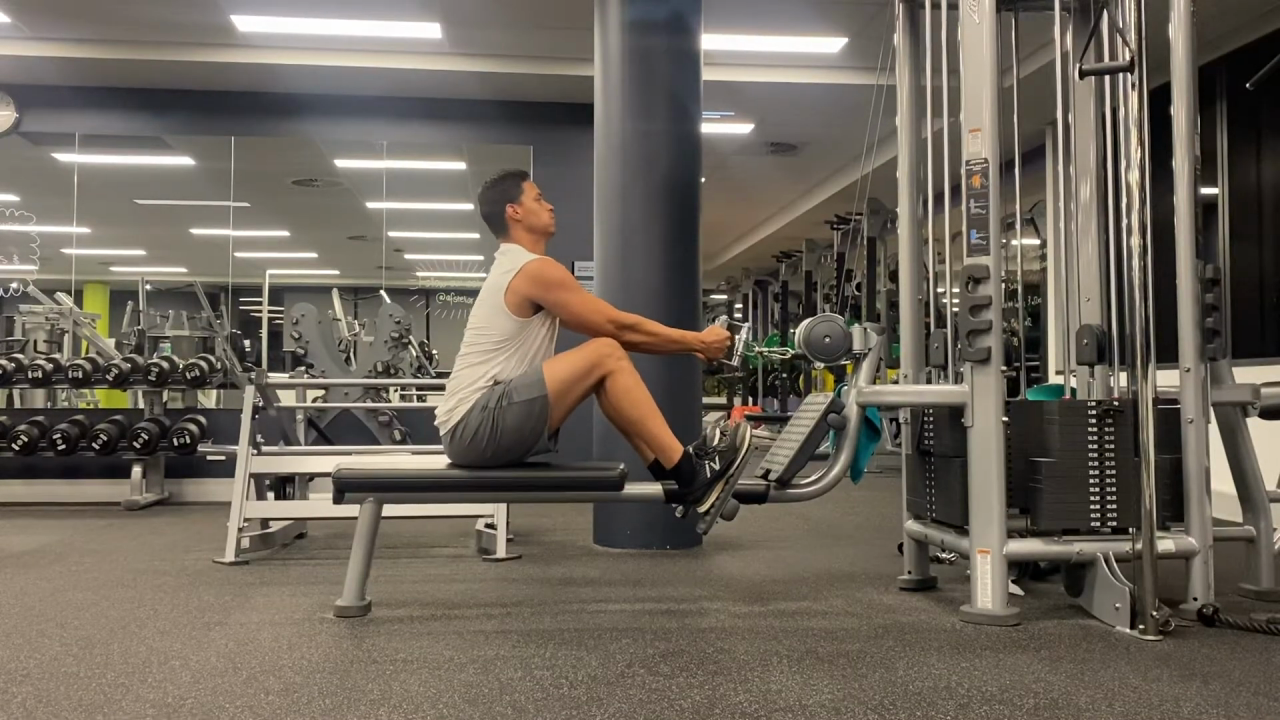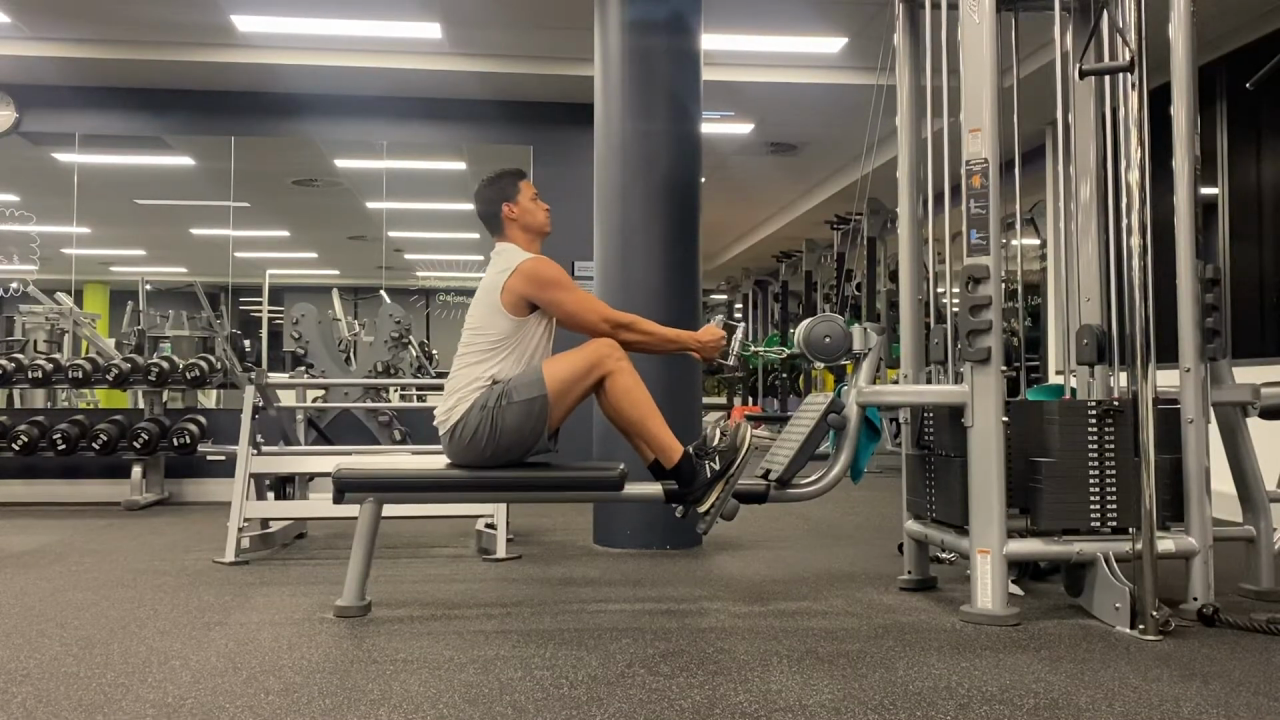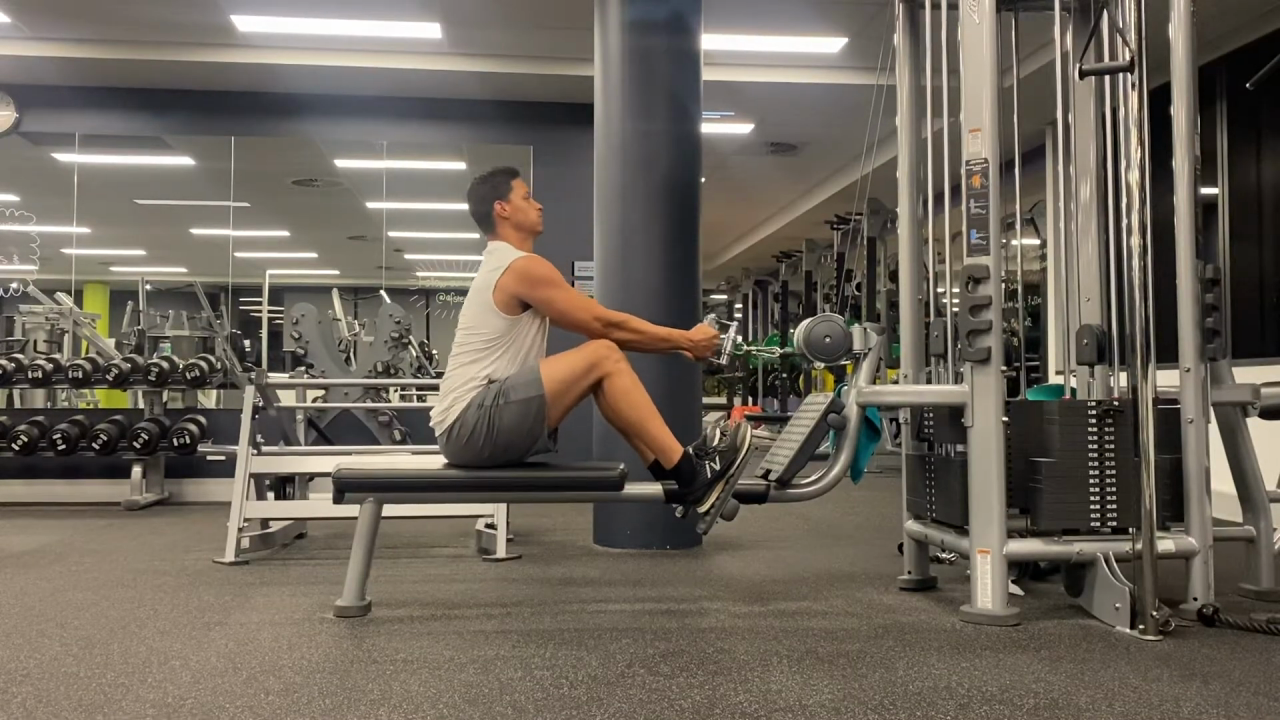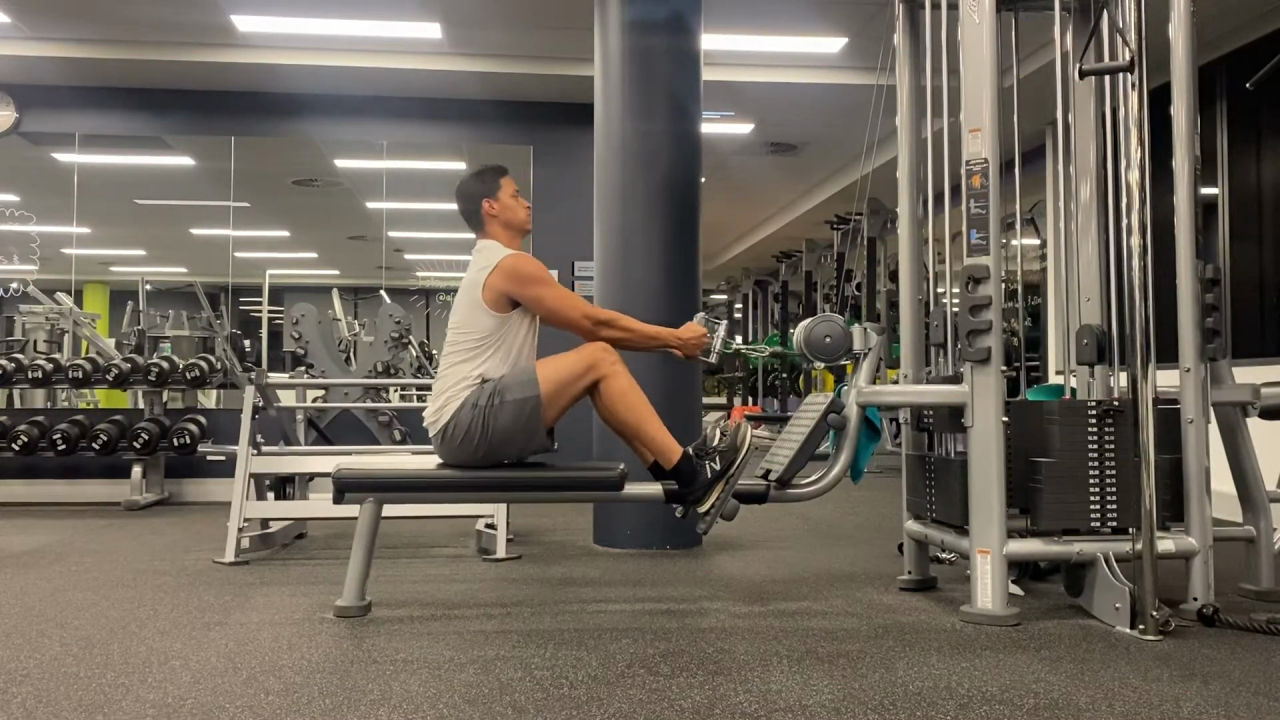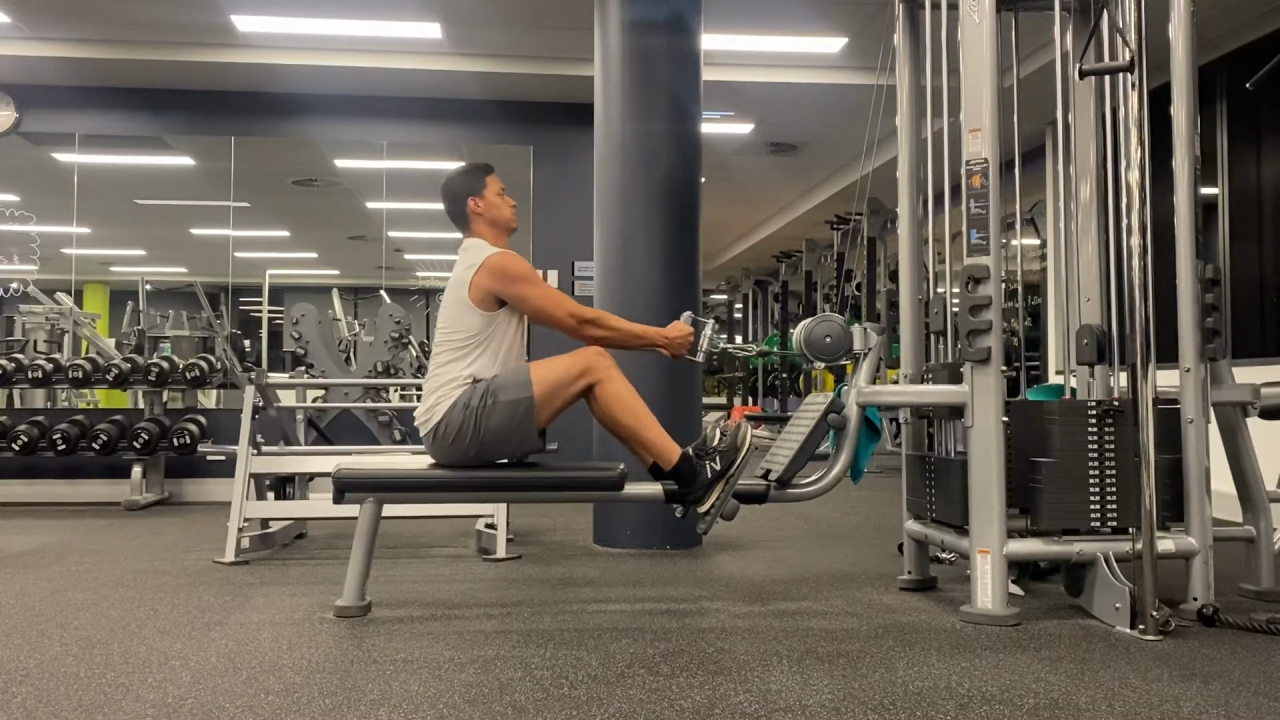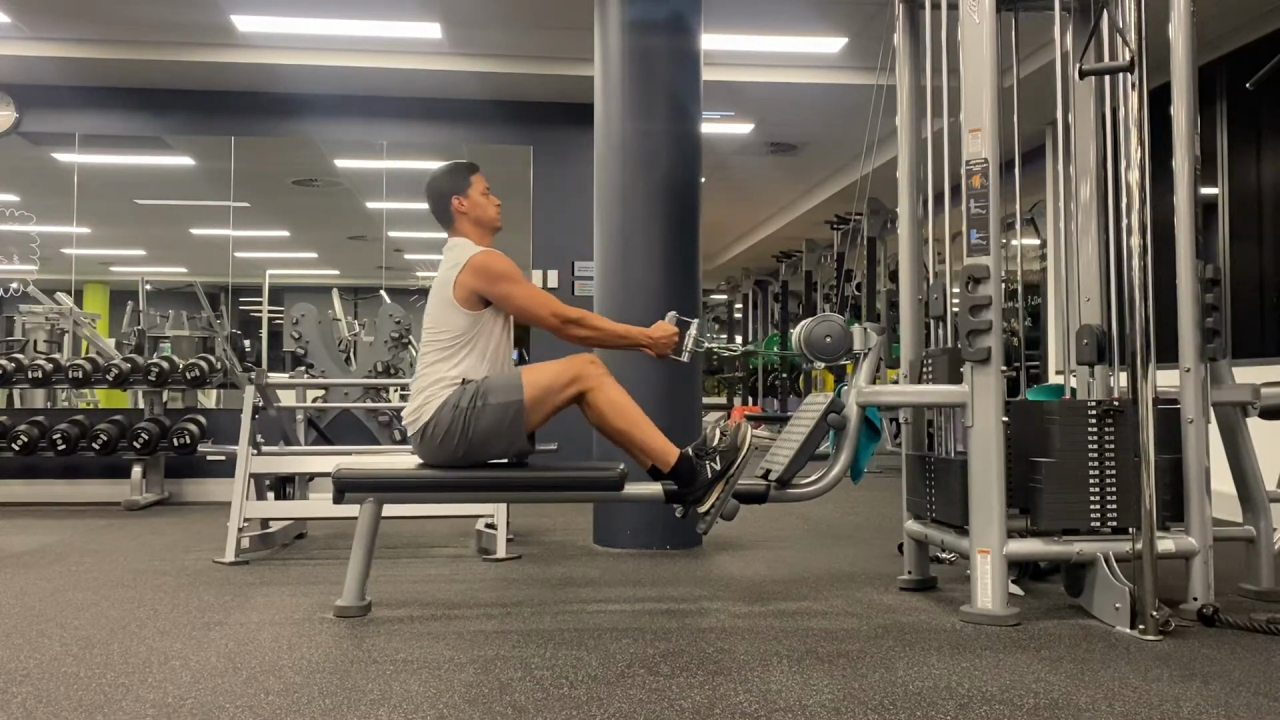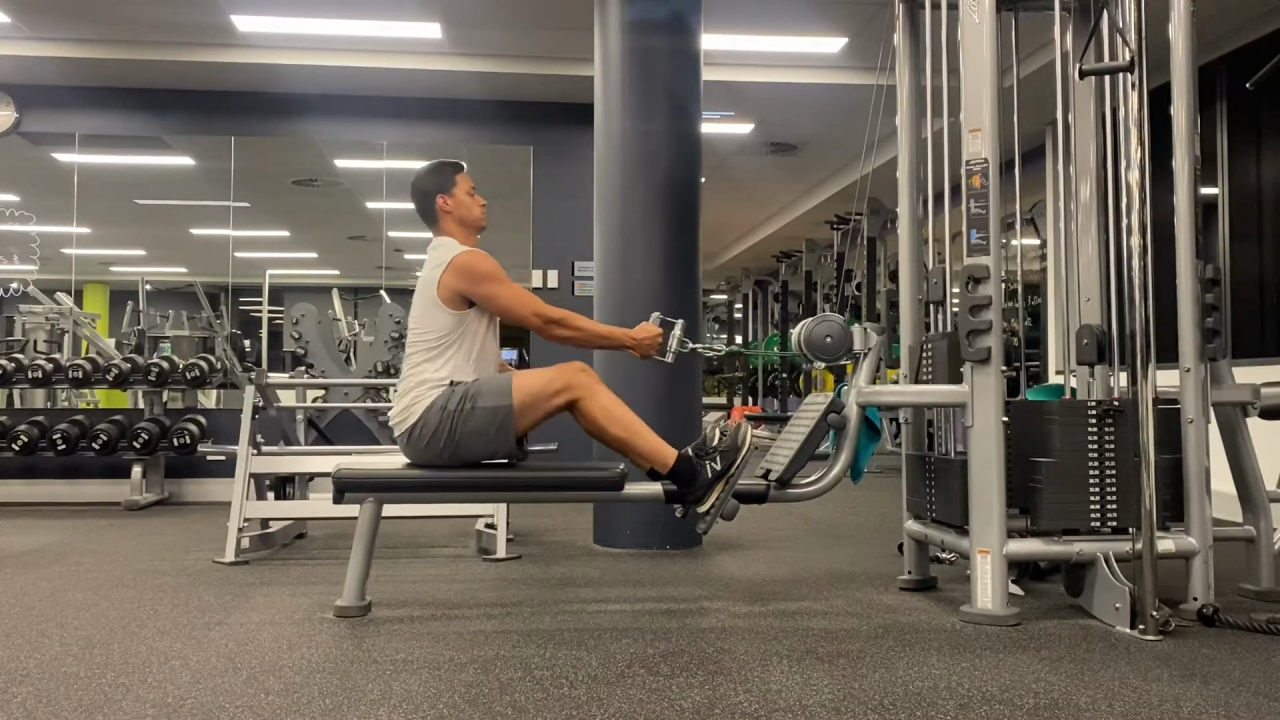
dt=0.1s
person 1, frame 1
left shoulder: (516, 268)
right shoulder: (534, 270)
left elbow: (612, 328)
right elbow: (618, 326)
left wrist: (688, 343)
right wrist: (697, 341)
left hip: (482, 422)
right hip: (475, 426)
left knee: (605, 354)
right knee: (607, 354)
left ankle: (676, 467)
right ankle: (689, 475)
person 1, frame 2
left shoulder: (511, 267)
right shoulder: (530, 269)
left elbow: (605, 326)
right elbow: (613, 325)
left wrist: (682, 343)
right wrist: (693, 341)
left hip: (481, 423)
right hip: (474, 425)
left knee: (603, 357)
right knee: (606, 355)
left ankle: (677, 469)
right ankle: (690, 476)
person 1, frame 3
left shoulder: (505, 266)
right shoulder: (522, 268)
left elbow: (599, 326)
right elbow: (605, 323)
left wrist: (675, 341)
right wrist: (684, 340)
left hip: (478, 422)
right hip: (471, 425)
left knee: (601, 357)
right knee: (604, 357)
left ankle: (675, 469)
right ankle: (689, 476)
person 1, frame 4
left shoulder: (493, 264)
right shoulder: (511, 265)
left elbow: (586, 323)
right elbow: (594, 323)
left wrist: (665, 340)
right wrist: (674, 338)
left hip: (474, 421)
right hip: (465, 423)
left knee: (597, 359)
right knee: (599, 359)
left ankle: (678, 469)
right ankle: (690, 476)
person 1, frame 5
left shoulder: (482, 263)
right shoulder: (498, 264)
left elbow: (575, 322)
right elbow: (581, 321)
left wrist: (651, 339)
right wrist: (659, 337)
left hip: (465, 420)
right hip: (456, 424)
left knee: (591, 364)
right knee: (593, 365)
left ankle: (675, 467)
right ankle: (688, 475)
person 1, frame 6
left shoulder: (462, 262)
right shoulder: (481, 262)
left elbow: (558, 322)
right elbow: (564, 321)
left wrist: (638, 338)
right wrist: (644, 337)
left hip: (454, 418)
right hip: (444, 422)
left knee: (587, 365)
right knee: (582, 373)
left ankle: (677, 468)
right ankle: (688, 475)
person 1, frame 7
left shoulder: (450, 262)
right shoulder: (466, 263)
left elbow: (543, 322)
right elbow: (548, 322)
left wrist: (622, 338)
right wrist: (628, 338)
left hip: (444, 418)
right hip: (432, 423)
left knee: (576, 377)
right knee: (572, 382)
left ankle: (674, 468)
right ankle: (686, 475)
